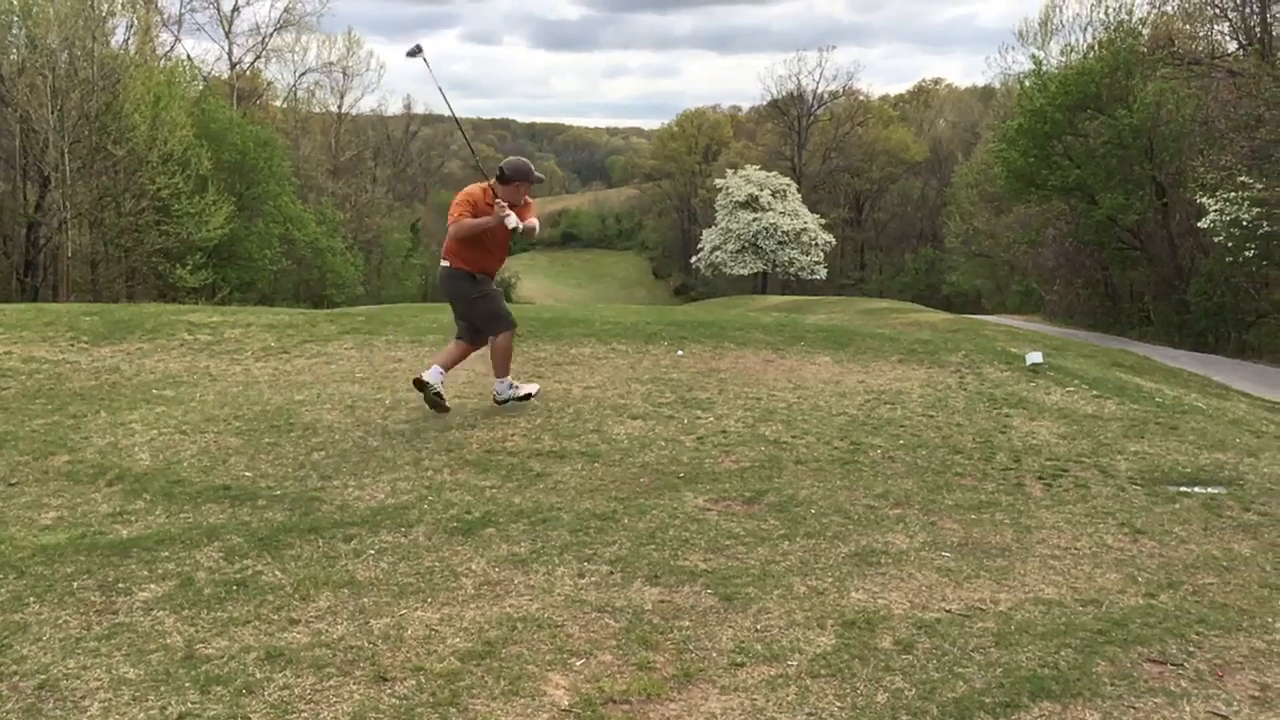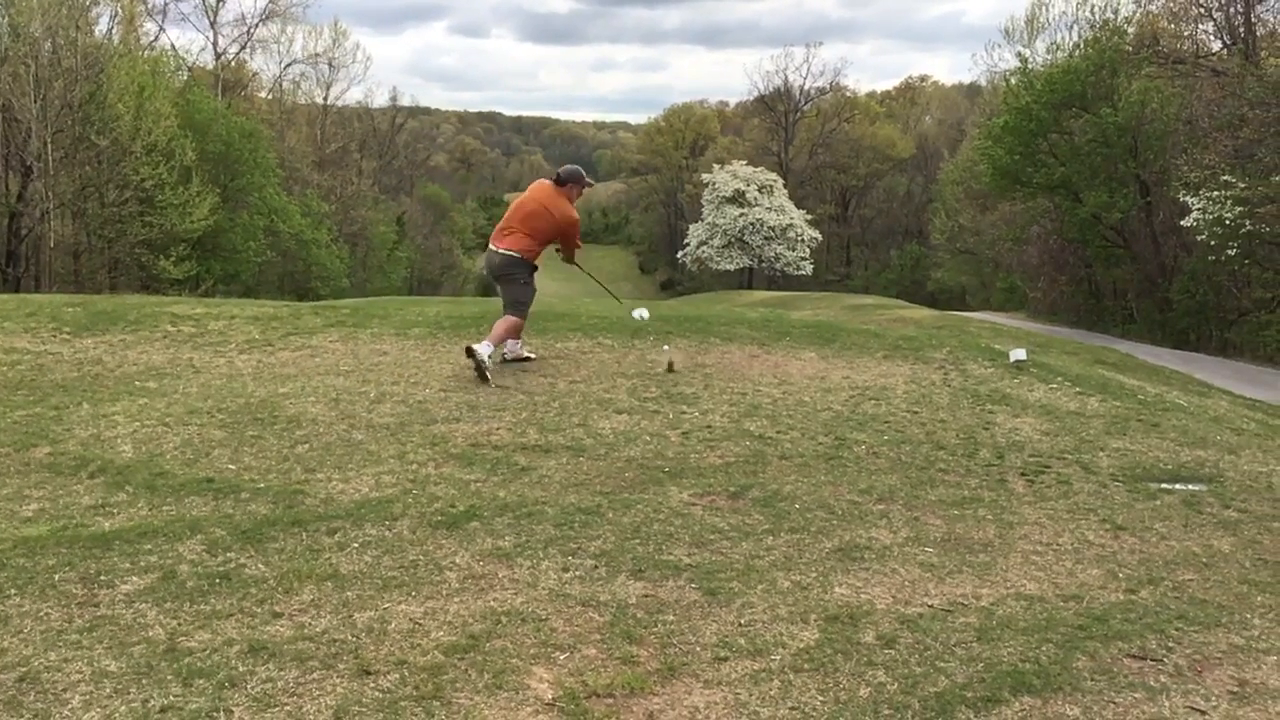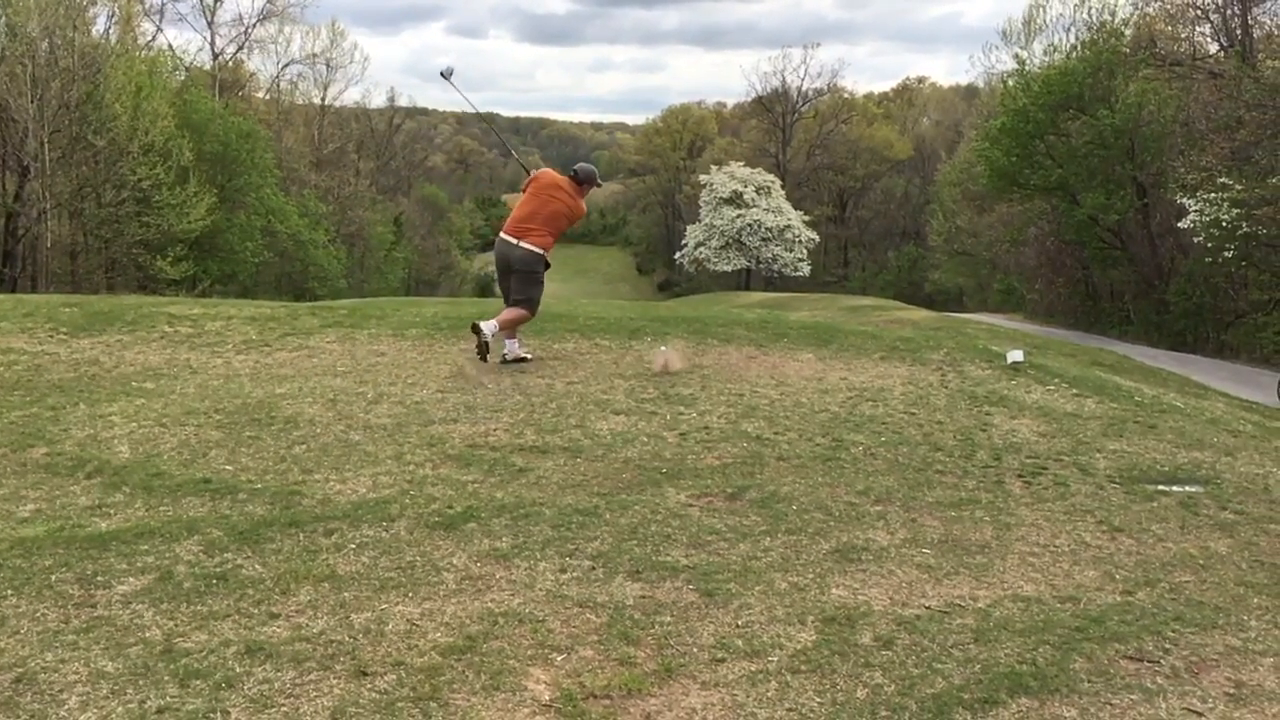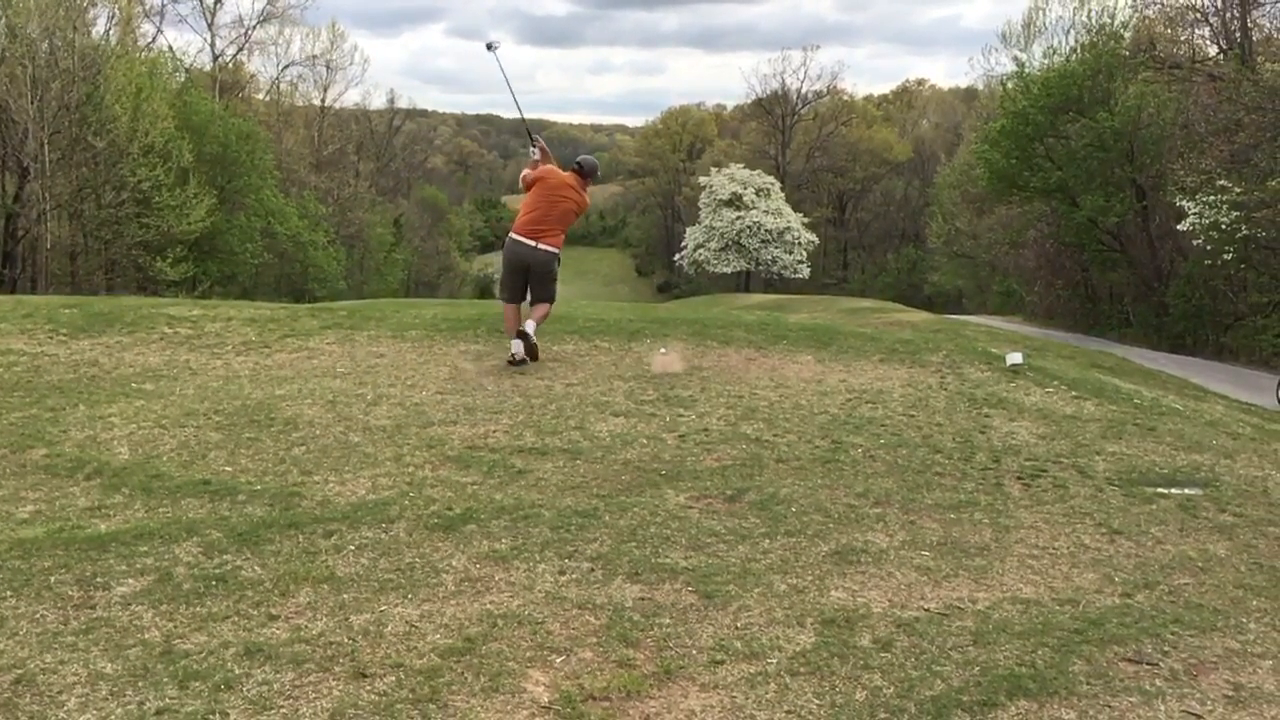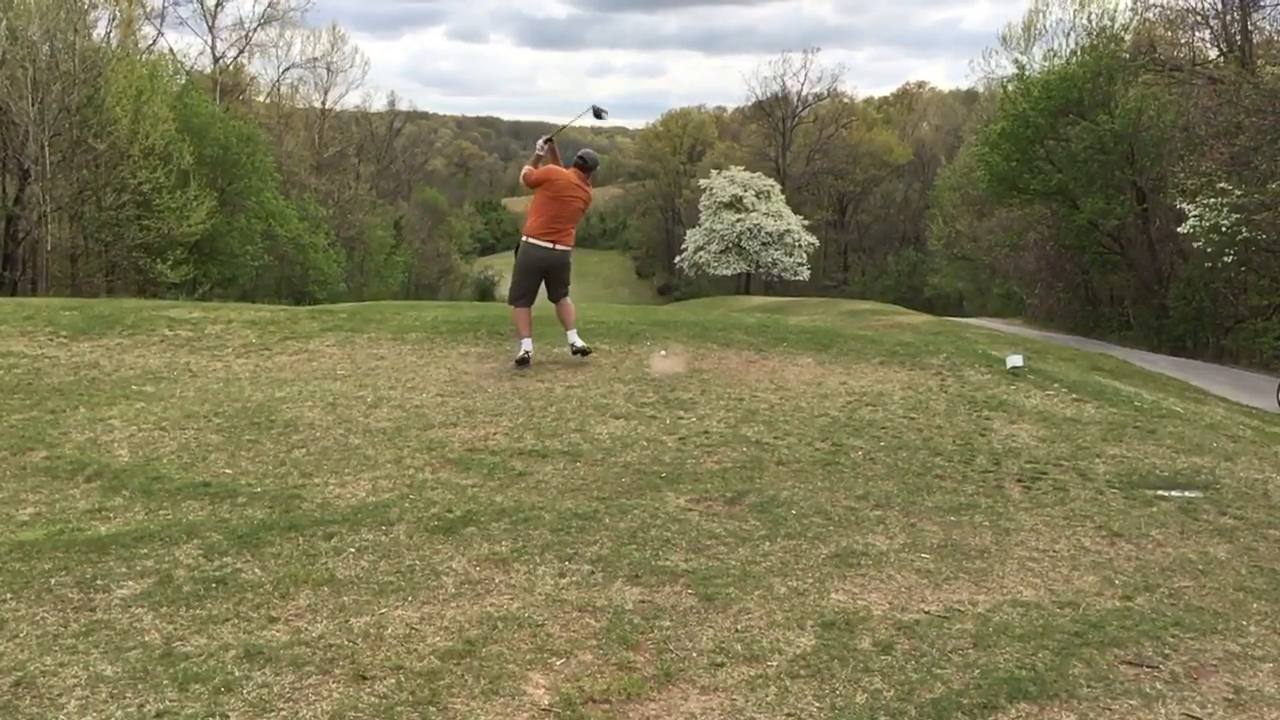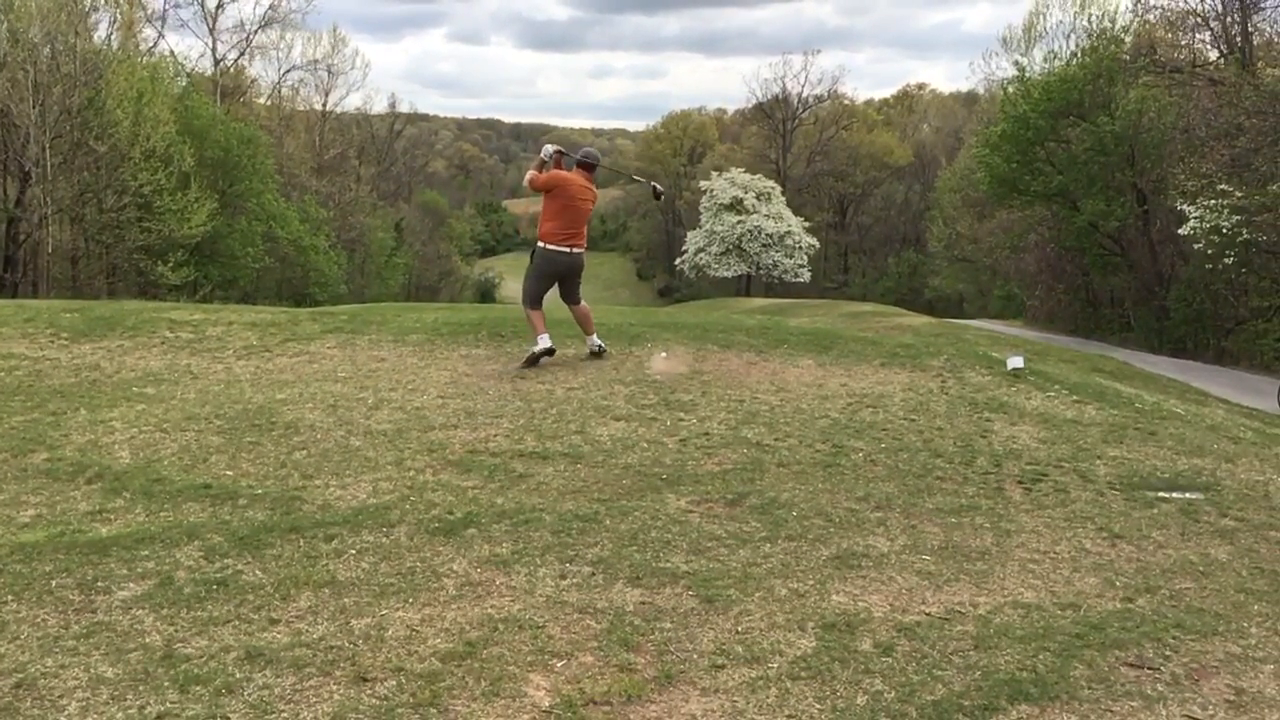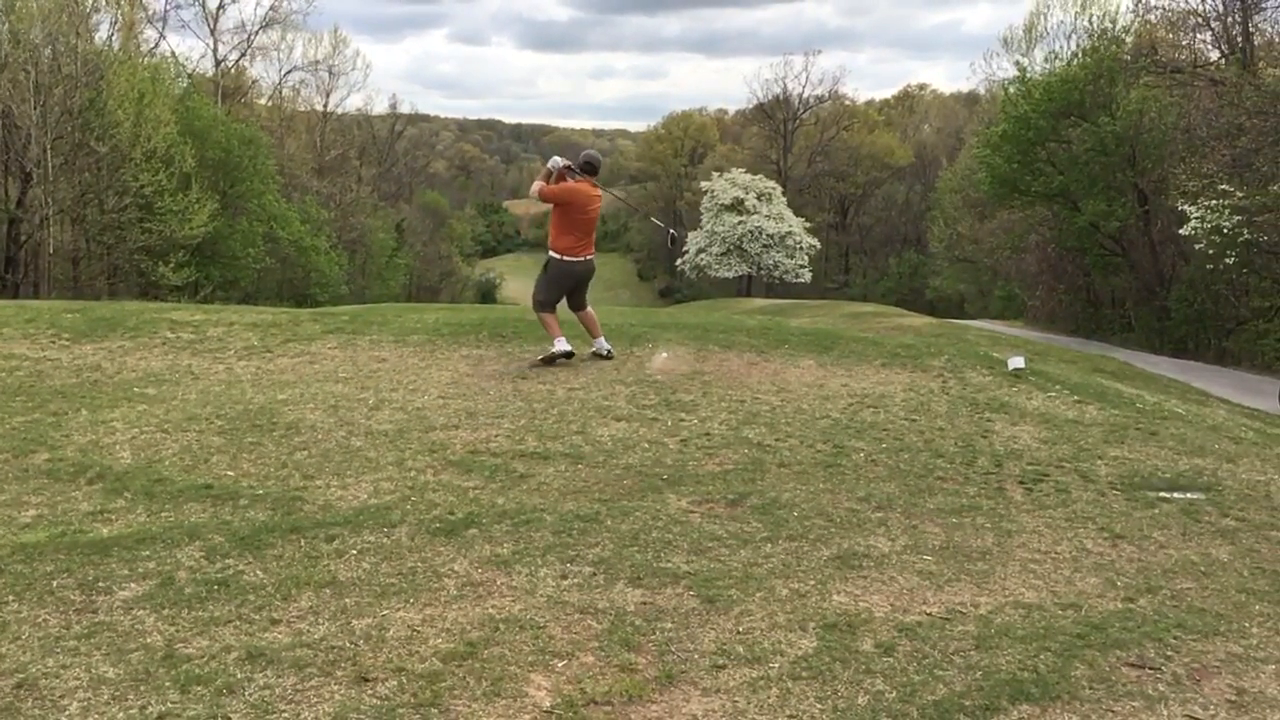
dt=0.7s
person 1, frame 1
left shoulder: (520, 201)
right shoulder: (472, 196)
left elbow: (532, 226)
right elbow: (455, 230)
left wrist: (519, 222)
right wrist: (492, 220)
left hip: (475, 276)
right hip: (460, 275)
left knee: (473, 335)
right knee: (502, 326)
left ankle: (432, 377)
right ankle: (503, 388)
person 1, frame 2
left shoulder: (540, 185)
right shoulder: (570, 216)
right elbow: (569, 252)
right wrist: (569, 259)
left hip: (493, 253)
right hip: (514, 261)
left knee: (517, 301)
right knee: (515, 313)
left ankle: (513, 348)
right ankle: (483, 349)
person 1, frame 3
left shoulder: (546, 176)
right shoulder: (579, 209)
left elbow: (525, 189)
left hip: (504, 244)
right hip: (530, 255)
left knee: (512, 301)
right knee: (526, 308)
left ankle: (512, 349)
right ankle: (489, 327)
person 1, frame 4
left shoulder: (548, 174)
right shoulder: (582, 201)
left elbow: (525, 180)
left wrist: (536, 158)
right wrist: (546, 153)
left hip: (516, 244)
right hip: (546, 254)
left knee: (511, 299)
right knee: (544, 301)
left ankle: (516, 350)
right ankle: (529, 327)
person 1, frame 5
left shoulder: (552, 173)
right shoulder: (586, 193)
left elbow: (525, 176)
left wrist: (539, 153)
right wrist: (553, 151)
left hip: (532, 248)
right hip: (561, 253)
left knee: (521, 300)
right knee: (561, 296)
left ankle: (525, 347)
right ankle: (574, 338)
person 1, frame 6
left shoulder: (560, 179)
right shoulder: (591, 192)
left elbow: (529, 181)
left wrist: (543, 158)
right wrist: (557, 162)
left hip: (549, 253)
right hip: (576, 256)
left knee: (531, 299)
right knee: (574, 299)
left ankle: (543, 342)
right ankle: (594, 342)
person 1, frame 7
left shoulder: (571, 190)
right shoulder: (595, 193)
left elbow: (536, 192)
left wrist: (550, 168)
right wrist: (560, 173)
left hip: (562, 262)
right hip: (586, 262)
left knee: (542, 304)
right knee: (579, 304)
left ankle: (561, 345)
right ankle: (602, 346)
